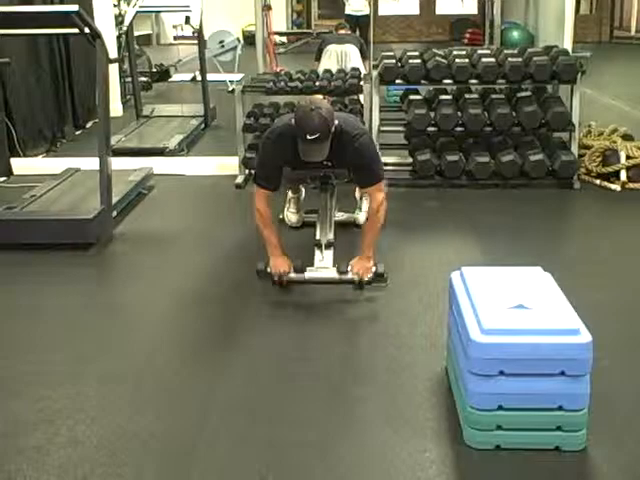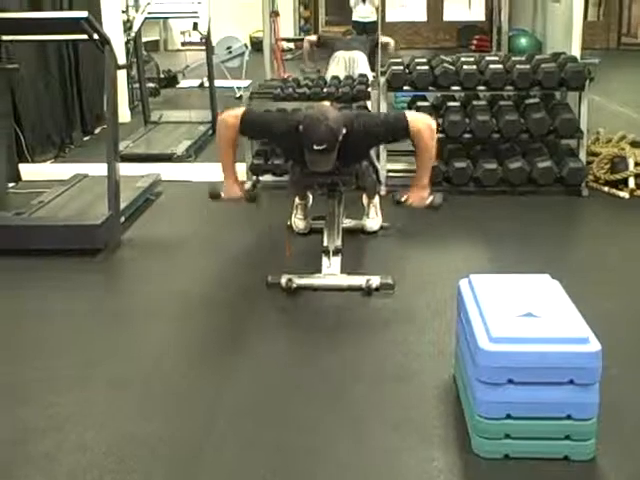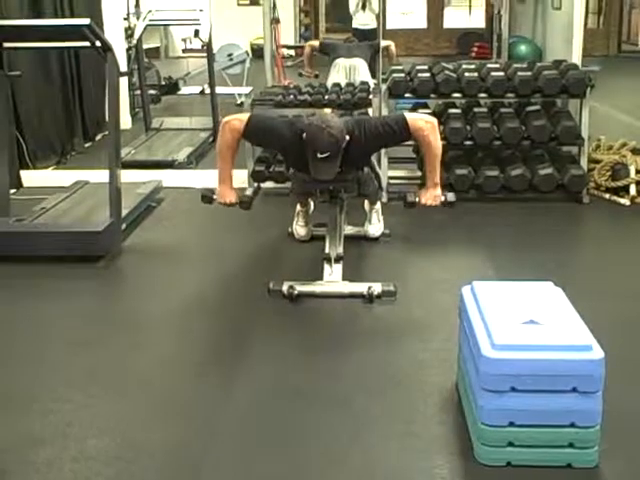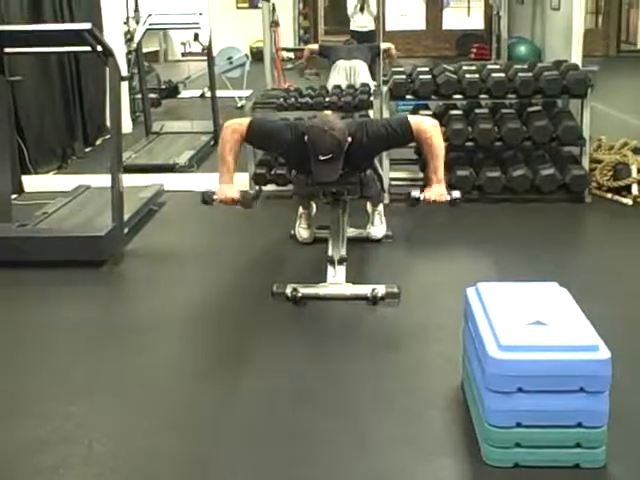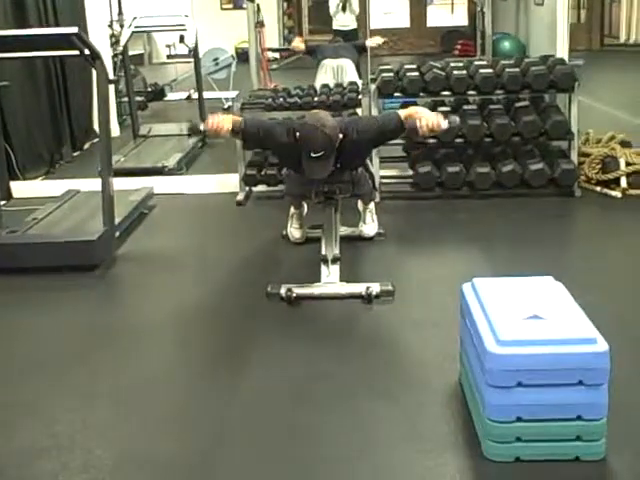
dt=0.4s
person 1, frame 1
left shoulder: (356, 137)
right shoulder: (277, 138)
left elbow: (378, 197)
right elbow: (261, 199)
left wrist: (366, 256)
right wrist: (276, 254)
left ankle: (362, 194)
right ankle: (294, 194)
person 1, frame 2
left shoulder: (361, 127)
right shoulder: (286, 128)
left elbow: (425, 125)
right elbow: (228, 119)
left wrist: (421, 186)
right wrist: (231, 181)
right knee: (298, 184)
left ankle: (371, 201)
right ankle: (302, 201)
person 1, frame 3
left shoulder: (364, 133)
right shoulder: (289, 134)
left elbow: (426, 124)
right elbow: (231, 124)
left wrist: (432, 185)
right wrist: (225, 184)
left hip: (355, 171)
left knee: (370, 190)
right knee: (299, 191)
left ankle: (373, 207)
right ankle: (304, 208)
person 1, frame 4
left shoulder: (367, 135)
right shoulder: (291, 137)
left elbow: (428, 125)
right elbow: (233, 127)
left wrist: (437, 183)
right wrist: (226, 182)
left hip: (359, 170)
left knee: (373, 192)
left ankle: (376, 208)
right ankle: (306, 210)
person 1, frame 5
left shoulder: (359, 132)
right shoulder: (283, 136)
left elbow: (412, 113)
right elbow: (229, 123)
left wrist: (428, 117)
right wrist: (220, 123)
left hip: (349, 171)
left knee: (364, 188)
right knee: (294, 192)
left ankle: (367, 207)
right ankle: (297, 210)
